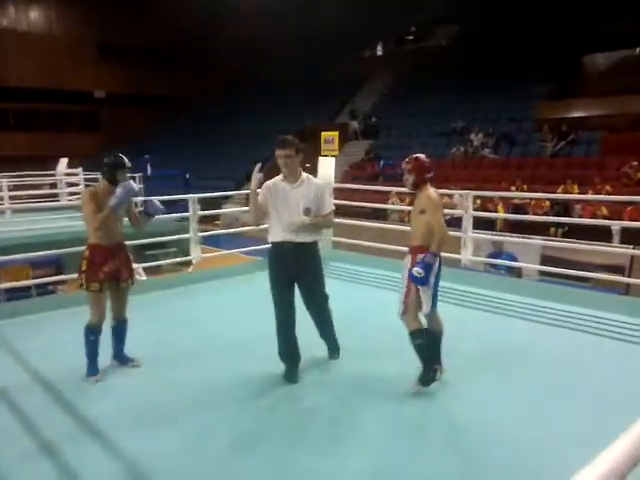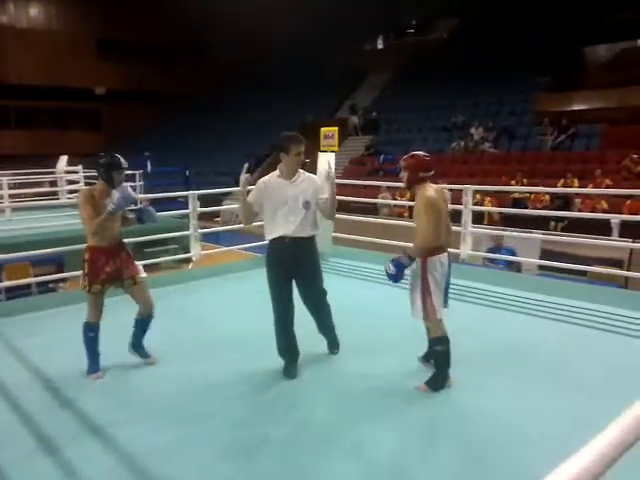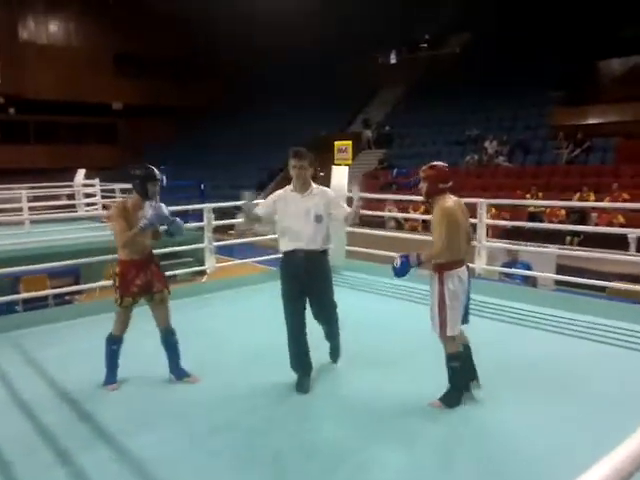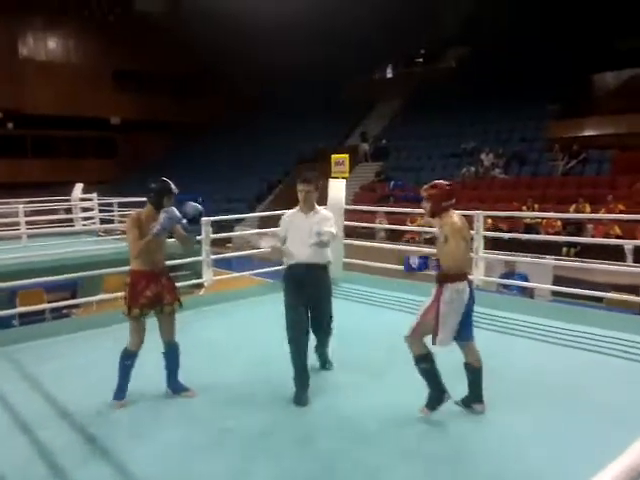
dt=0.3s
person 1, frame 1
left shoulder: (316, 187)
right shoulder: (270, 187)
left elbow: (327, 221)
right elbow: (256, 219)
left wrist: (308, 221)
right wrist: (254, 190)
left hip: (307, 251)
right hip: (280, 253)
left knee: (318, 303)
right knee: (283, 311)
left ankle: (331, 342)
right ankle: (291, 362)
person 1, frame 2
left shoulder: (312, 182)
right shoulder: (265, 184)
left elbow: (330, 214)
right elbow: (247, 219)
left wrist: (332, 190)
right wrist: (243, 191)
left hip: (305, 247)
right hip: (278, 249)
left knee: (316, 299)
right knee: (281, 307)
left ankle: (331, 337)
right ankle: (290, 358)
person 1, frame 3
left shoulder: (325, 196)
right shoulder: (279, 197)
left elbow: (349, 218)
right elbow: (253, 219)
left wrist: (357, 205)
right wrist: (248, 209)
left hip: (317, 260)
right hip: (291, 262)
left knee: (326, 310)
right knee: (294, 320)
left ankle: (334, 344)
right ankle: (303, 372)
person 1, frame 4
left shoulder: (325, 216)
right shoulder: (289, 217)
left elbow: (328, 237)
right elbow: (279, 242)
left wrist: (321, 241)
right wrist: (278, 248)
left hip: (318, 273)
right hip: (294, 274)
left knee: (322, 324)
right knee: (297, 329)
left ankle: (322, 353)
right ankle: (301, 384)
person 2, frame 1
left shoulder: (428, 196)
right shoulder: (423, 195)
left elbow: (441, 231)
left wrist: (427, 259)
left hip: (422, 258)
right hip: (422, 257)
left knee: (408, 313)
right knee: (429, 311)
left ankle: (429, 367)
right ankle: (434, 361)
person 2, frame 2
left shoulder: (424, 196)
right shoulder: (436, 191)
left elbow: (427, 236)
right elbow: (446, 227)
left wrist: (406, 258)
left hip: (430, 260)
right hip: (440, 256)
left knee: (431, 318)
right knee: (433, 313)
left ankle: (442, 374)
right ankle: (433, 354)
person 2, frame 3
left shoulder: (442, 207)
right shoulder: (457, 203)
left elbow: (438, 248)
right elbow: (468, 239)
left wrist: (413, 259)
left hip: (448, 274)
right hip: (460, 269)
left knee: (448, 335)
right knee: (455, 329)
left ankle: (455, 392)
right ankle: (470, 376)
person 2, frame 4
left shoulder: (450, 224)
right shoulder: (452, 219)
left elbow: (459, 260)
left hip: (450, 289)
right hip: (462, 286)
left knee: (414, 338)
right knee: (467, 344)
left ankle: (437, 390)
right ankle: (475, 399)
person 3, frame 1
left shoulder: (123, 194)
right shoulder: (90, 194)
left elbow: (137, 224)
right elbow: (95, 225)
left wrist: (147, 212)
right wrist: (115, 203)
left hip: (119, 253)
right hip: (97, 257)
left knee: (120, 312)
right knee: (97, 316)
left ankle: (119, 354)
right ankle: (92, 365)
person 3, frame 2
left shoulder: (118, 194)
right shoulder: (86, 196)
right elbow: (92, 229)
left wrist: (139, 217)
right wrist: (112, 208)
left hip: (120, 253)
right hip: (97, 257)
left knee: (147, 305)
right knee: (95, 315)
left ankle: (137, 345)
right ankle: (93, 363)
person 3, frame 3
left shoulder: (152, 206)
right shoulder: (120, 209)
right elbow: (123, 241)
left wrist: (171, 230)
right wrist: (146, 223)
left hip: (151, 266)
right hip: (129, 270)
left knee: (165, 324)
right knee: (120, 327)
left ankle: (176, 368)
right ankle: (111, 374)
person 3, frame 4
left shoulder: (167, 218)
right shoulder: (135, 220)
left elbow: (188, 244)
right elbow: (136, 252)
right wrist: (159, 230)
left hip: (162, 278)
right hip: (140, 280)
left knee: (169, 338)
right knee: (136, 342)
left ankle: (173, 383)
right ankle: (120, 390)
